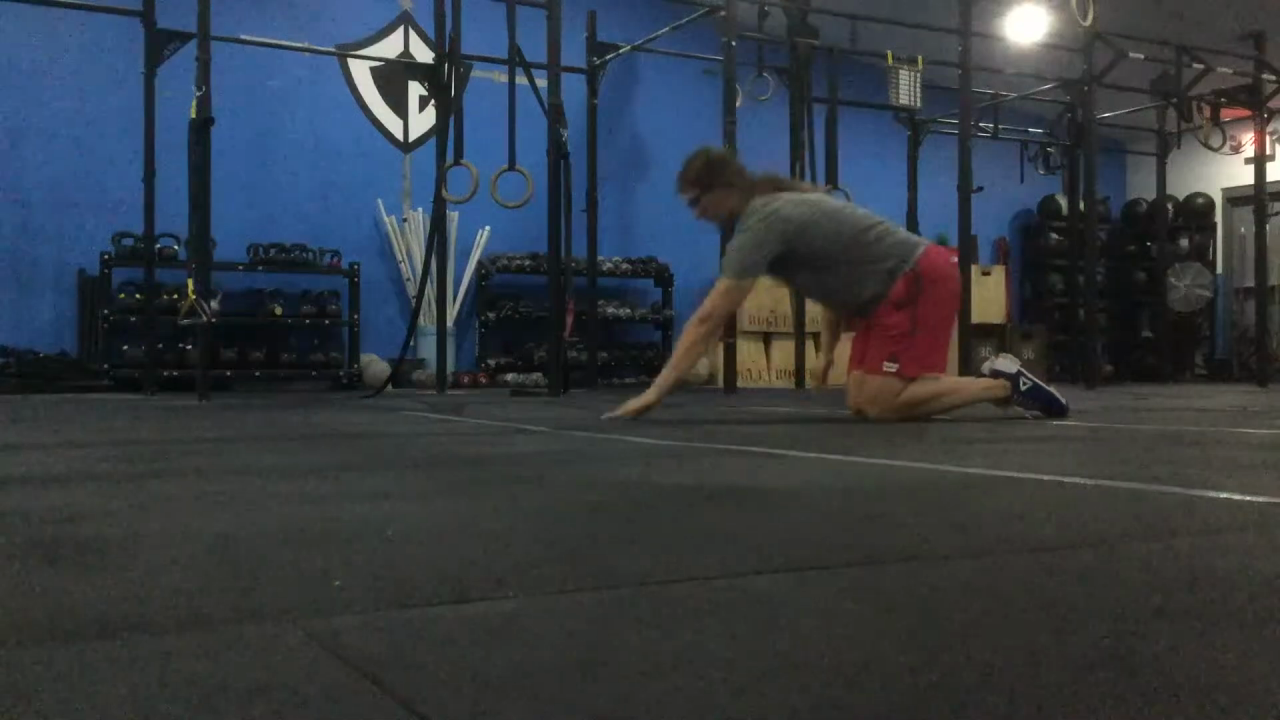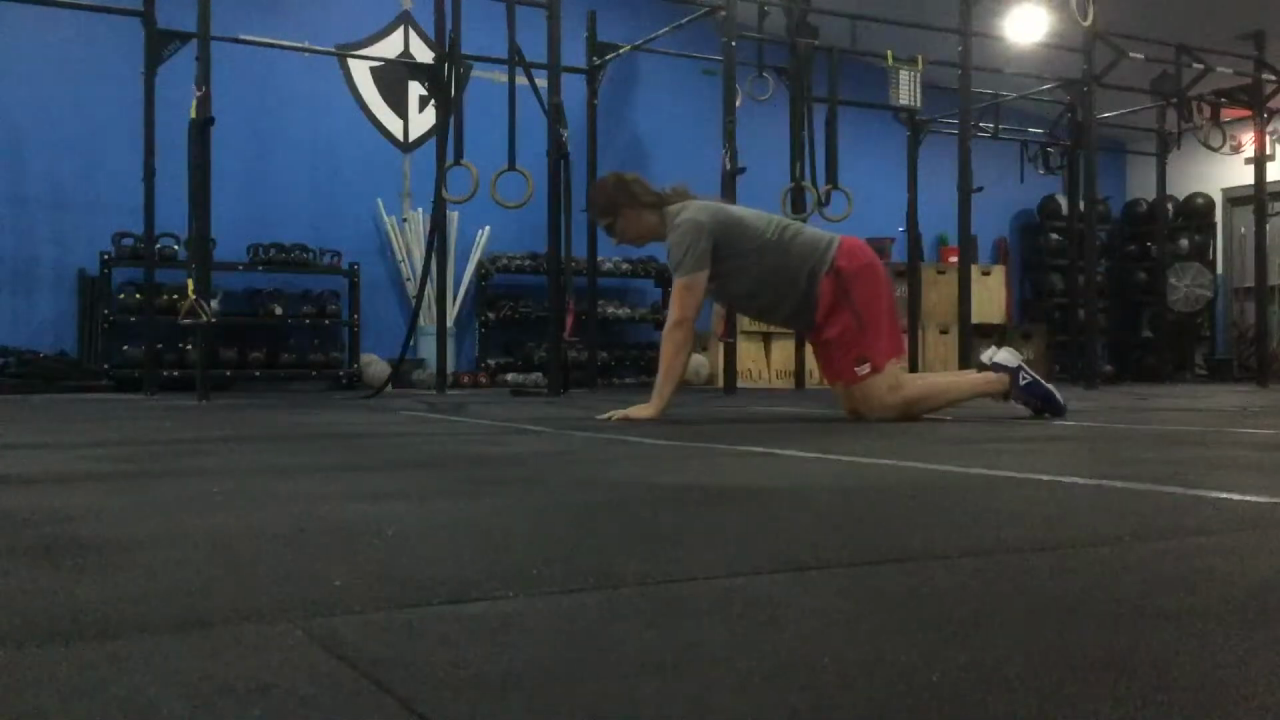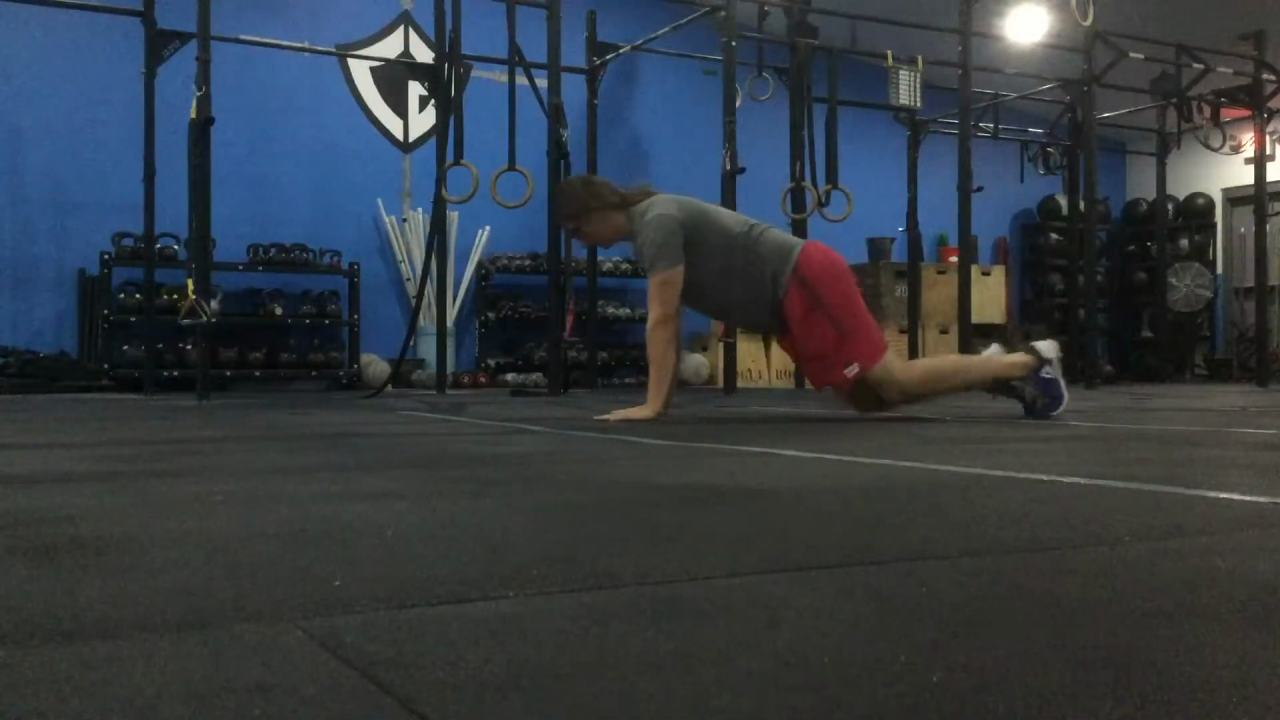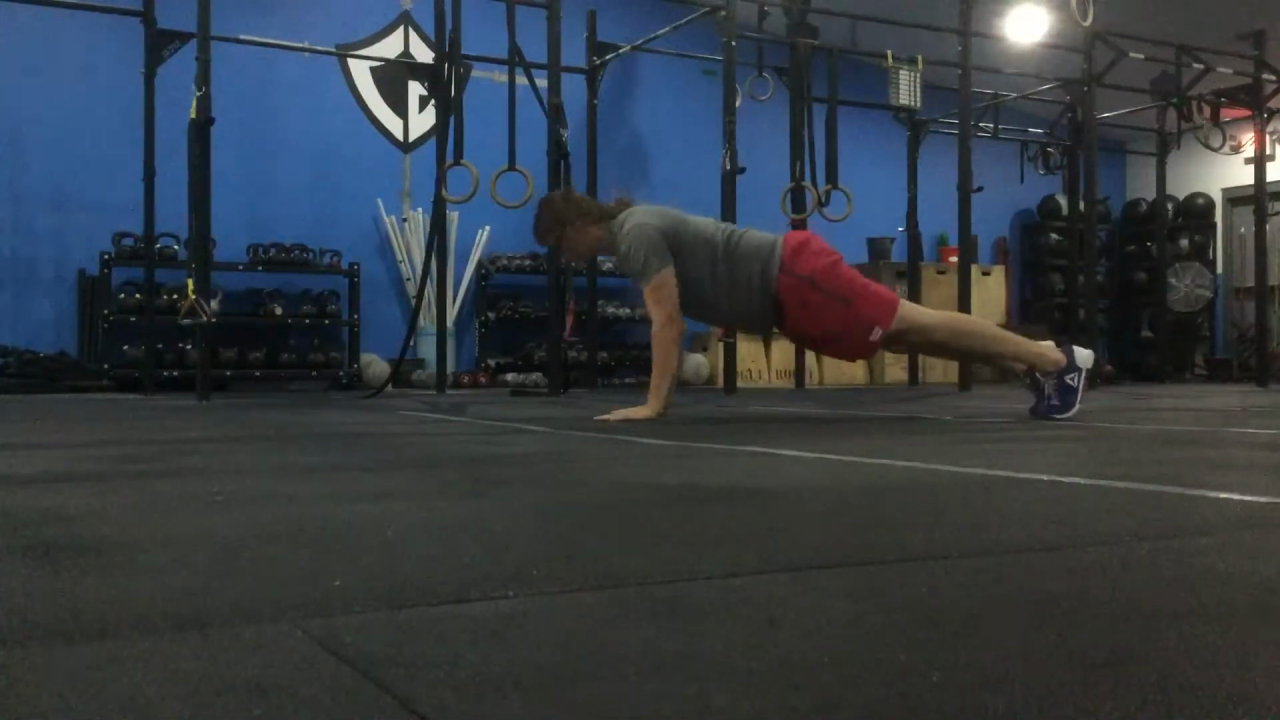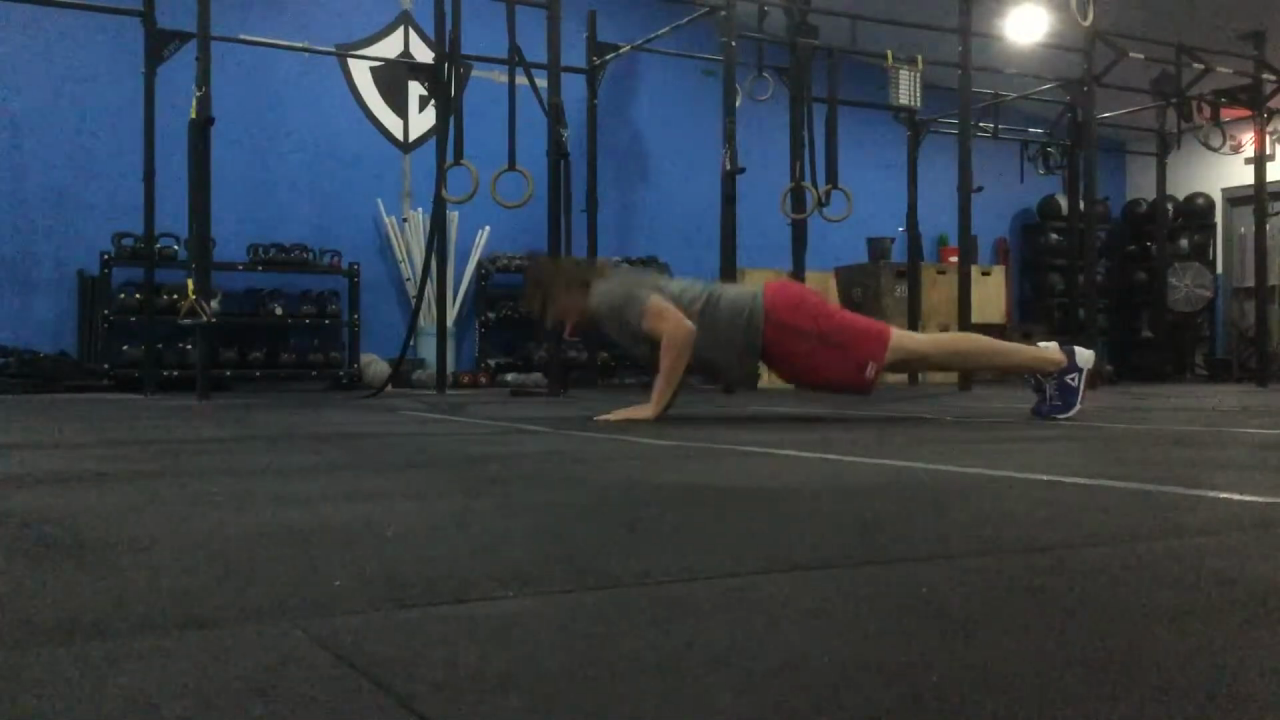
dt=1s
person 1, frame 1
left shoulder: (760, 225)
right shoulder: (780, 209)
left elbow: (710, 318)
left wrist: (655, 392)
right wrist: (827, 351)
left hip: (920, 281)
right hip: (902, 285)
left knee: (878, 404)
right knee: (861, 400)
left ankle: (1005, 385)
right ankle: (992, 378)
person 1, frame 2
left shoulder: (687, 226)
right shoulder: (689, 224)
left elbow: (681, 323)
right elbow: (699, 322)
left wrist: (655, 405)
right wrist: (661, 397)
left hip: (844, 275)
right hip: (831, 287)
left knee: (880, 402)
right knee: (861, 403)
left ankle: (1004, 378)
right ankle: (990, 373)
person 1, frame 3
left shoulder: (656, 223)
right shoulder: (654, 223)
left elbow: (662, 320)
right elbow: (666, 322)
left wrist: (652, 405)
right wrist: (660, 397)
left hip: (805, 282)
right hip: (796, 292)
left knee: (891, 383)
right knee: (870, 391)
left ankle: (1028, 362)
right ankle: (994, 369)
person 1, frame 4
left shoulder: (636, 233)
right shoulder: (633, 228)
left elbow: (667, 322)
right elbow: (667, 321)
left wrist: (654, 404)
right wrist: (659, 395)
left hip: (794, 276)
right hip: (787, 284)
left knee: (918, 327)
right knee: (909, 337)
left ankle: (1057, 361)
right ankle: (1035, 362)
person 1, frame 5
left shoulder: (609, 299)
right shoulder: (612, 282)
left elbow: (681, 330)
left wrist: (655, 407)
right wrist: (659, 398)
left hip: (776, 323)
right hip: (771, 317)
left knee: (914, 349)
right knee: (912, 352)
left ankle: (1056, 361)
right ankle: (1042, 357)
